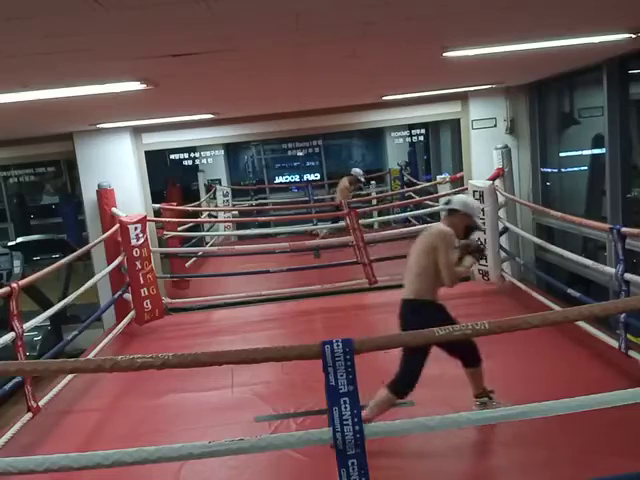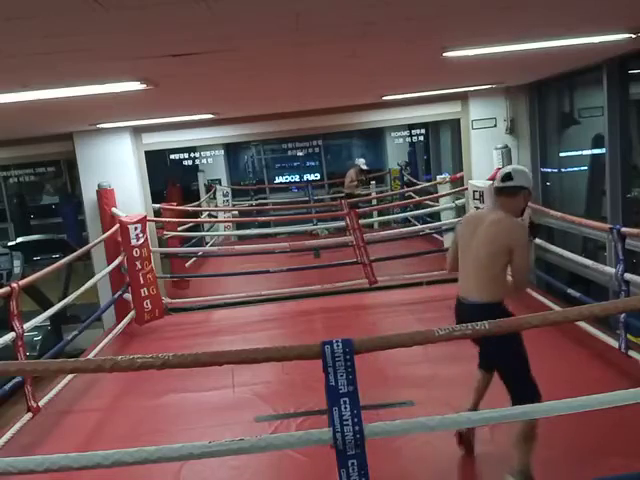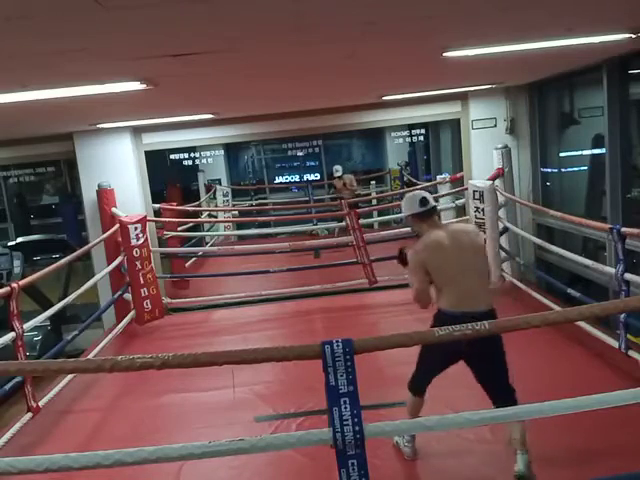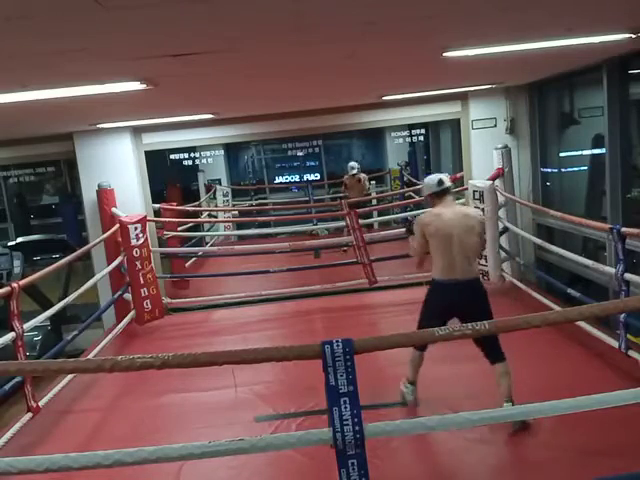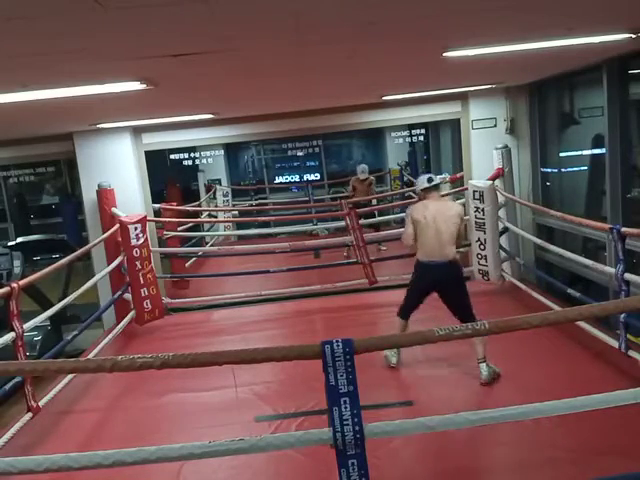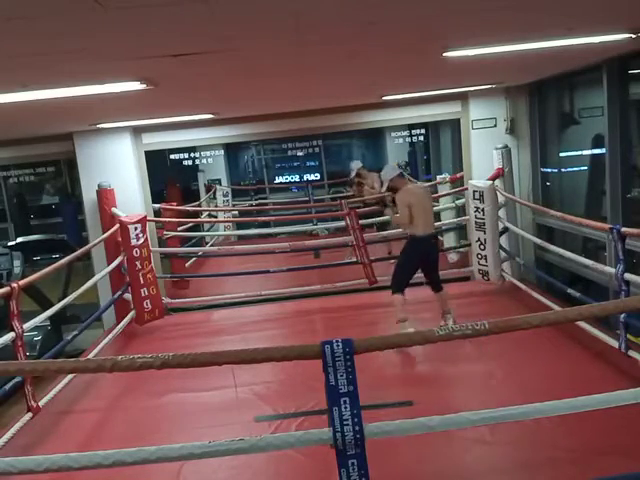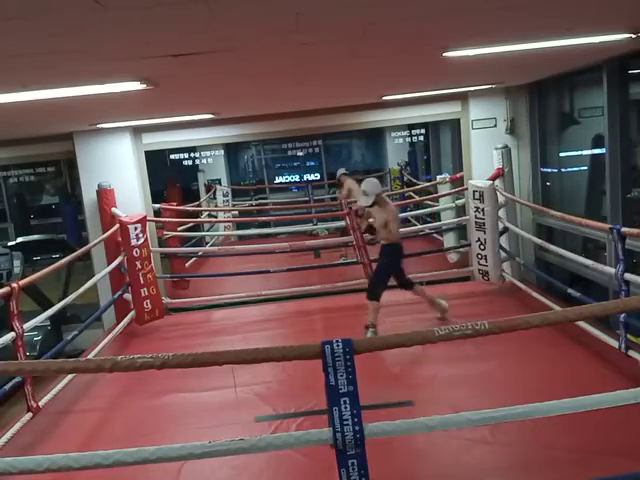
dt=0.7s
person 1, frame 1
left shoulder: (433, 234)
right shoulder: (445, 234)
right elbow: (449, 279)
left wrist: (462, 256)
right wrist: (469, 261)
left hip: (422, 309)
right hip: (419, 312)
left knee: (469, 350)
right knee: (404, 382)
left ankle: (483, 400)
person 1, frame 2
left shoulder: (469, 220)
right shoulder: (515, 228)
left elbow: (452, 266)
right elbow: (521, 283)
left hip: (464, 309)
right hip: (488, 314)
left knee: (493, 358)
right knee: (527, 395)
person 1, frame 3
left shoulder: (418, 251)
right shoulder: (472, 232)
left elbow: (422, 301)
right elbow: (486, 277)
left hip: (449, 323)
right hip: (484, 319)
left knee: (420, 379)
right knee: (503, 394)
left ankle: (407, 439)
right ankle: (520, 456)
person 1, frame 4
left shoulder: (423, 221)
right shoulder: (476, 216)
left elbow: (418, 261)
right elbow: (479, 251)
left wrist: (414, 240)
left hip: (441, 290)
right hip: (471, 288)
right knee: (492, 349)
left ankle: (410, 388)
right ankle: (509, 409)
person 1, frame 5
left shoulder: (414, 210)
right shoulder: (457, 209)
left elbow: (409, 243)
right elbow: (459, 239)
left hip: (424, 269)
right hip: (450, 268)
left knee: (406, 310)
right knee: (468, 318)
left ankle: (394, 352)
right ankle: (484, 368)
person 1, frame 6
left shoulder: (401, 195)
right shoulder: (424, 189)
left elbow: (405, 223)
left wrist: (389, 212)
left hip: (416, 242)
right hip: (432, 240)
left knee: (397, 285)
right knee: (434, 281)
left ankle: (402, 323)
right ankle: (448, 318)
person 1, frame 7
left shoulder: (389, 209)
right shoulder: (372, 203)
left elbow: (394, 237)
right elbow: (364, 225)
left wrist: (376, 229)
right wrist: (363, 218)
left hip: (392, 250)
right hip: (387, 249)
left knee: (374, 287)
right knee: (404, 282)
left ankle: (371, 330)
right ankle: (438, 304)
